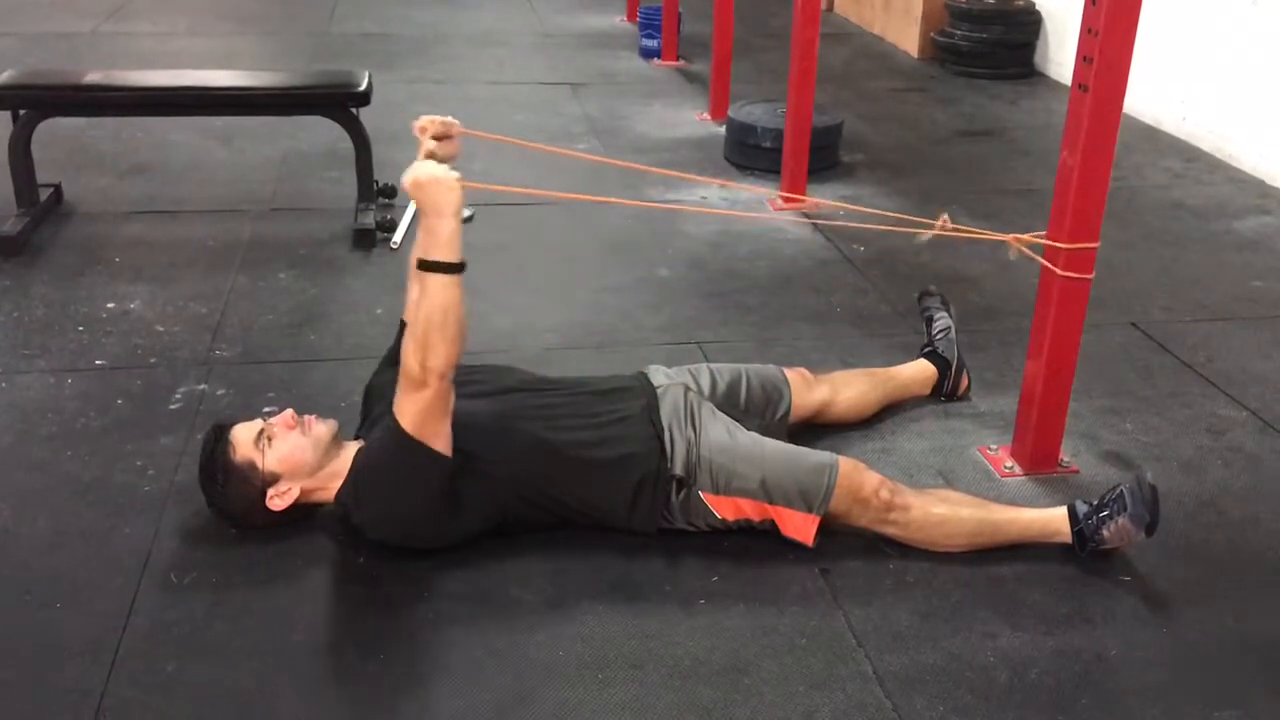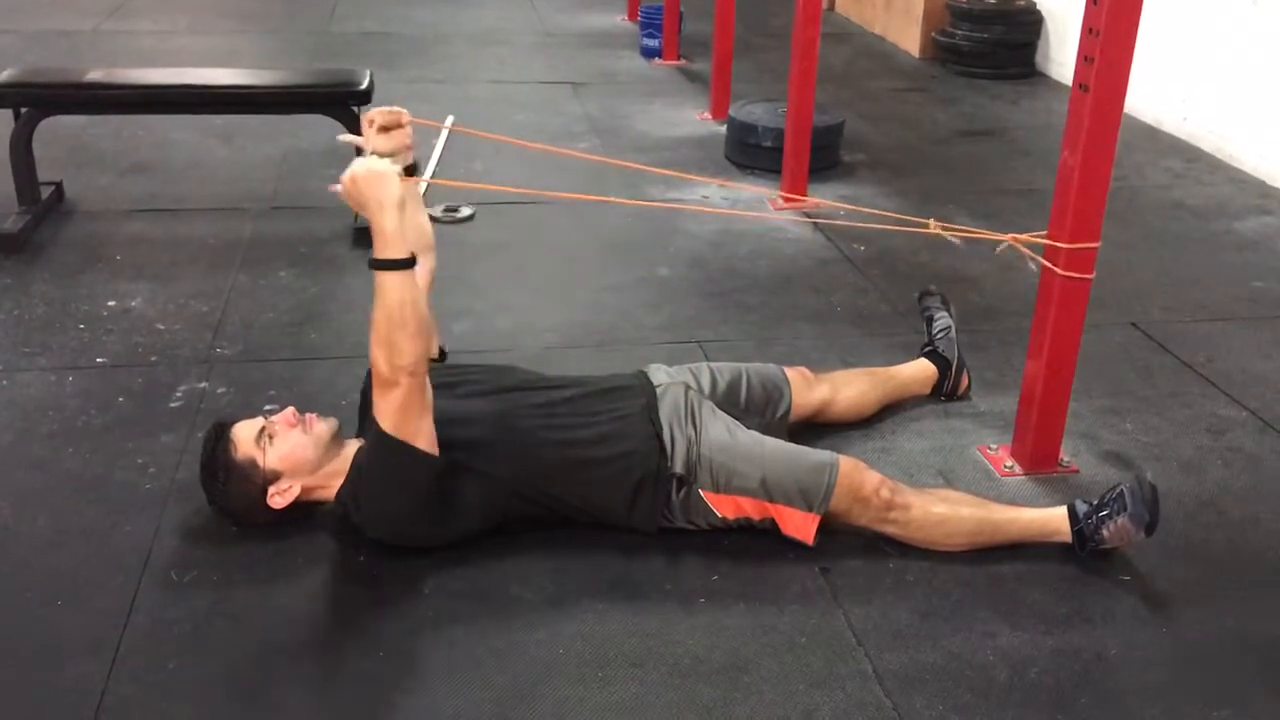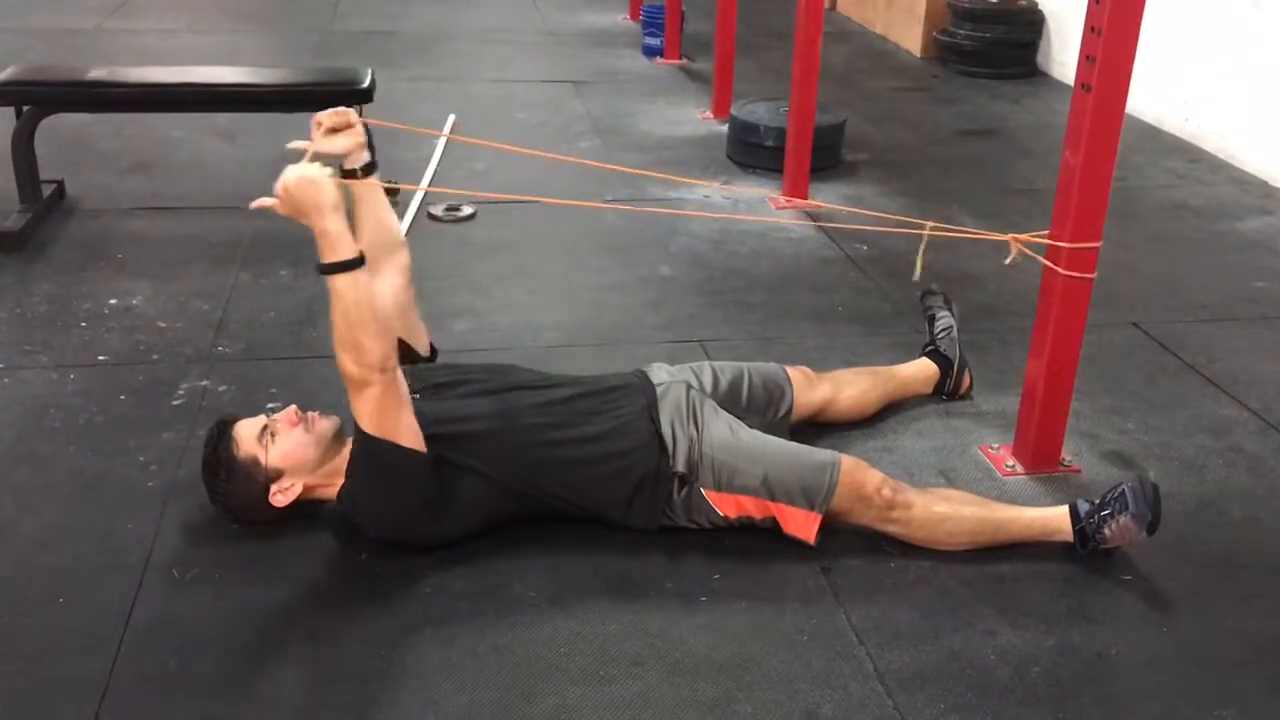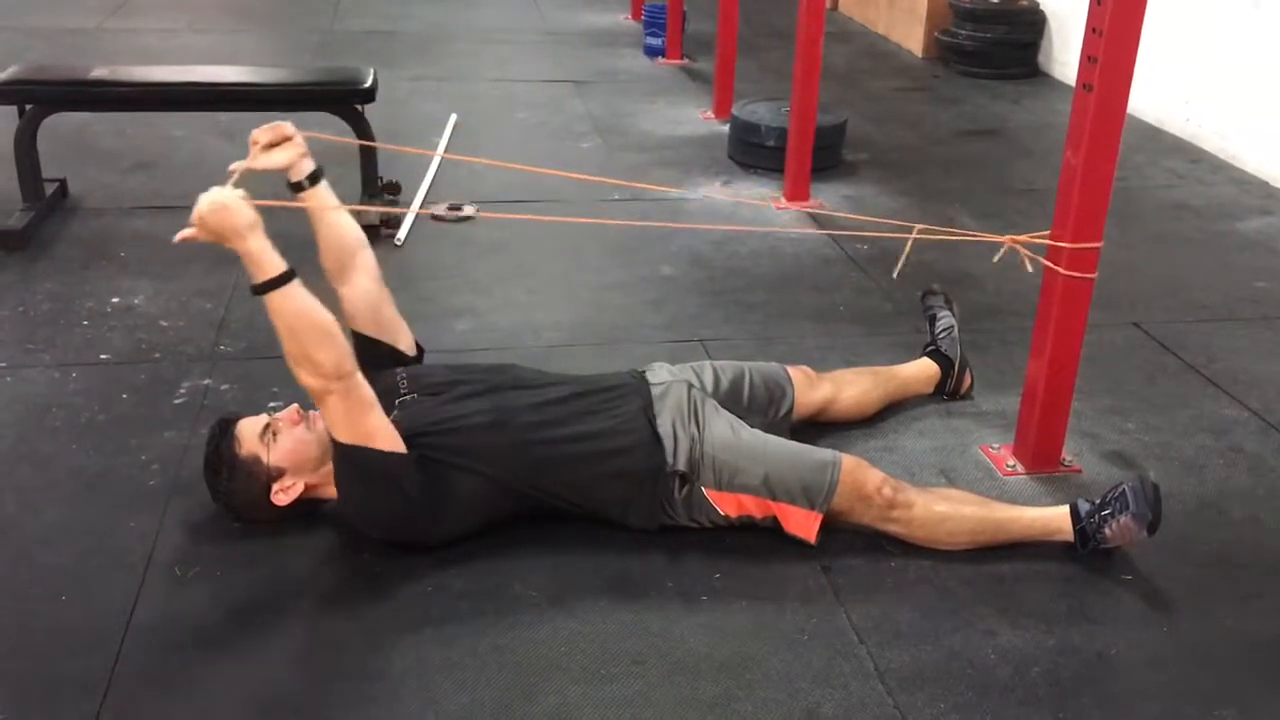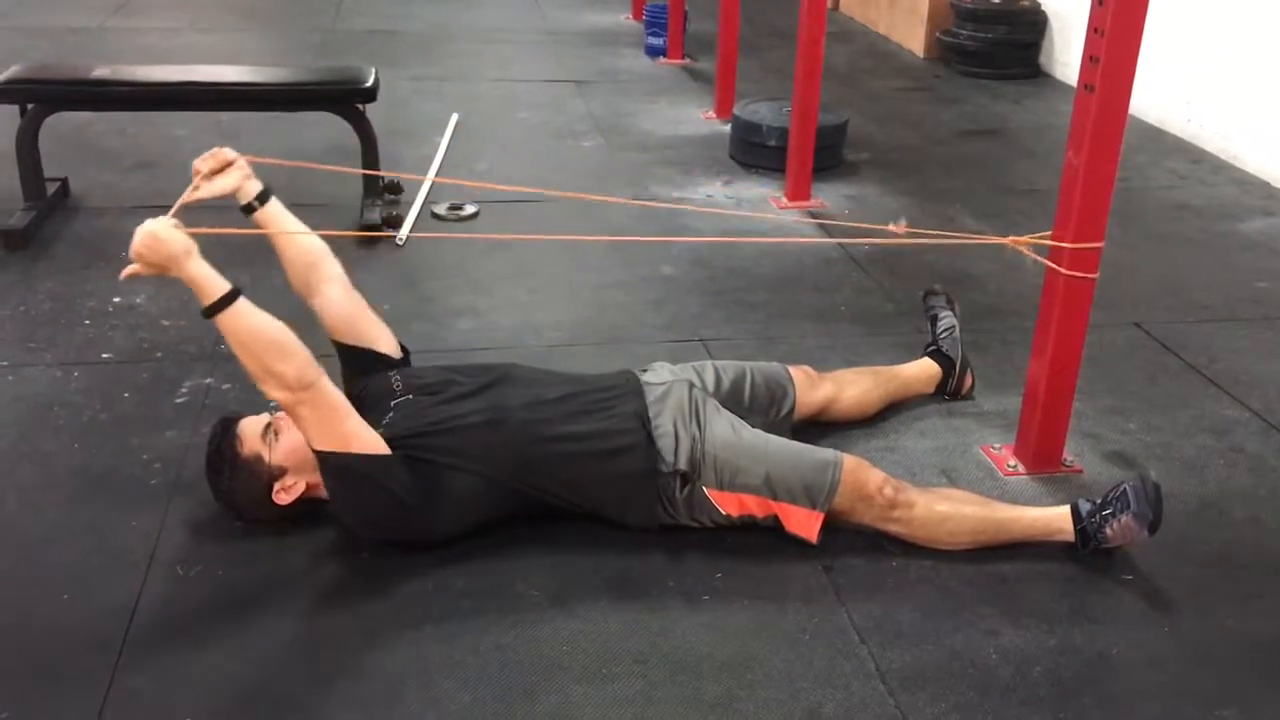
dt=0.2s
person 1, frame 1
left shoulder: (380, 415)
right shoulder: (387, 501)
right elbow: (431, 380)
left wrist: (435, 169)
right wrist: (438, 223)
left hip: (648, 396)
right hip: (666, 471)
left knee: (811, 387)
right knee: (877, 500)
left ankle: (934, 369)
right ankle: (1074, 525)
person 1, frame 2
left shoulder: (378, 422)
right shoulder: (388, 505)
left elbow: (415, 276)
right elbow: (399, 370)
left wrist: (395, 169)
right wrist: (384, 216)
left hip: (649, 395)
right hip: (664, 469)
left knee: (809, 386)
right knee: (876, 500)
left ankle: (935, 370)
right ankle: (1074, 524)
person 1, frame 3
left shoulder: (385, 413)
right shoulder: (389, 504)
left elbow: (389, 276)
right elbow: (369, 374)
left wrist: (356, 166)
right wrist: (325, 222)
left hip: (651, 393)
right hip: (665, 467)
left knee: (810, 385)
right knee: (876, 497)
left ankle: (937, 369)
right ankle: (1076, 524)
person 1, frame 4
left shoulder: (387, 403)
right shoulder: (387, 504)
left elbow: (360, 283)
right elbow: (331, 377)
left wrist: (305, 175)
right wrist: (252, 246)
left hip: (650, 392)
right hip: (666, 462)
left knee: (816, 386)
right knee: (879, 498)
left ankle: (938, 369)
right ankle: (1075, 525)
person 1, frame 5
left shoulder: (385, 400)
right shoulder: (382, 506)
left elbow: (329, 290)
right elbow: (300, 379)
left wrist: (252, 194)
right wrist: (193, 270)
left hip: (648, 393)
right hip: (662, 464)
left knee: (815, 387)
right knee: (878, 496)
left ankle: (938, 369)
right ankle: (1076, 524)
